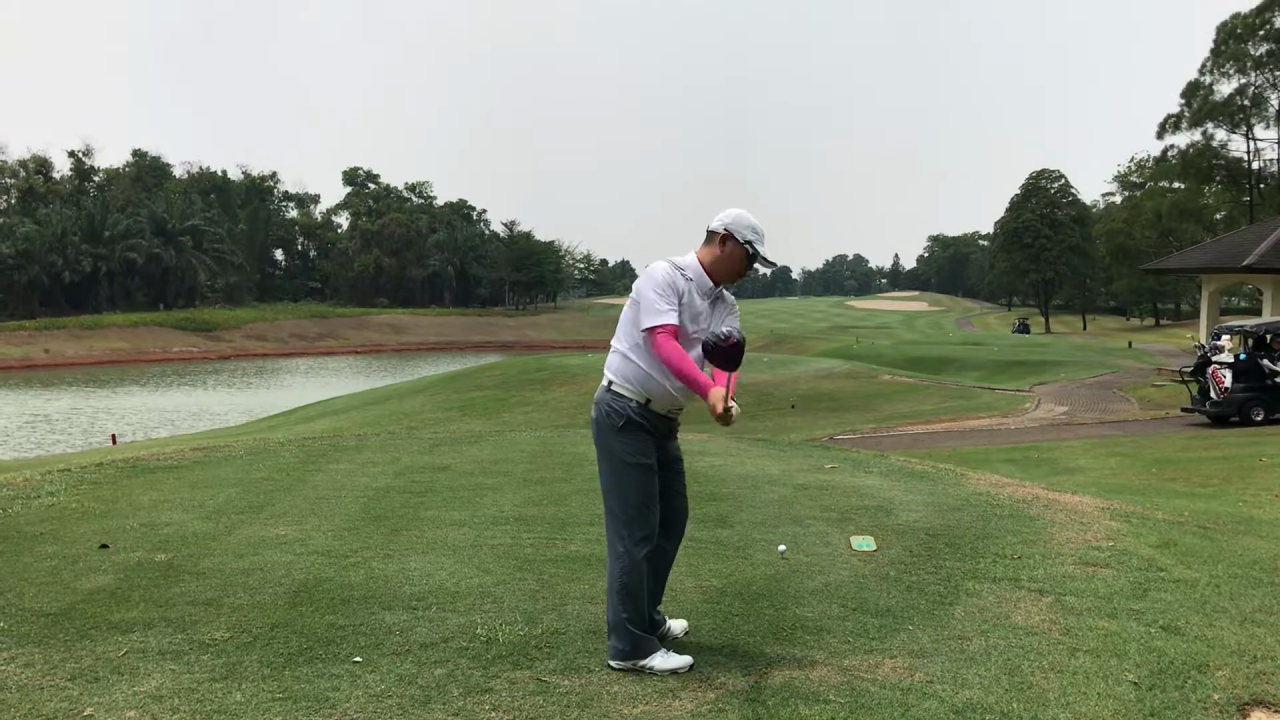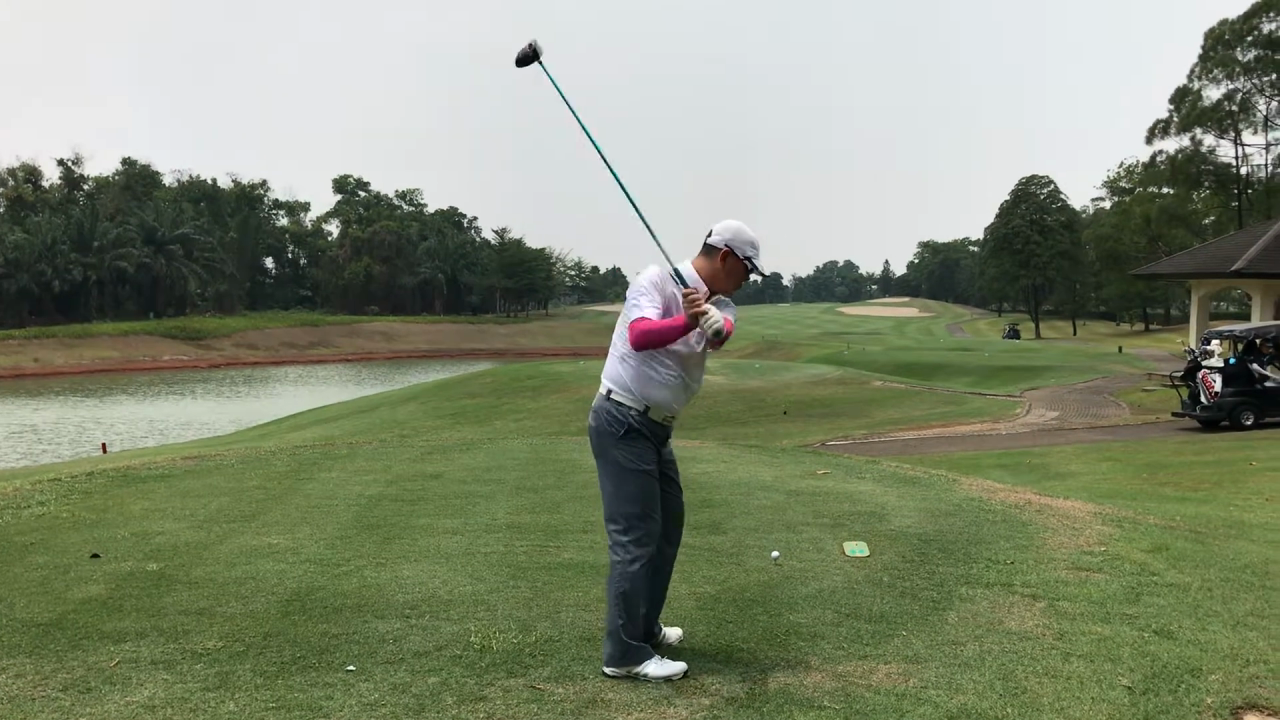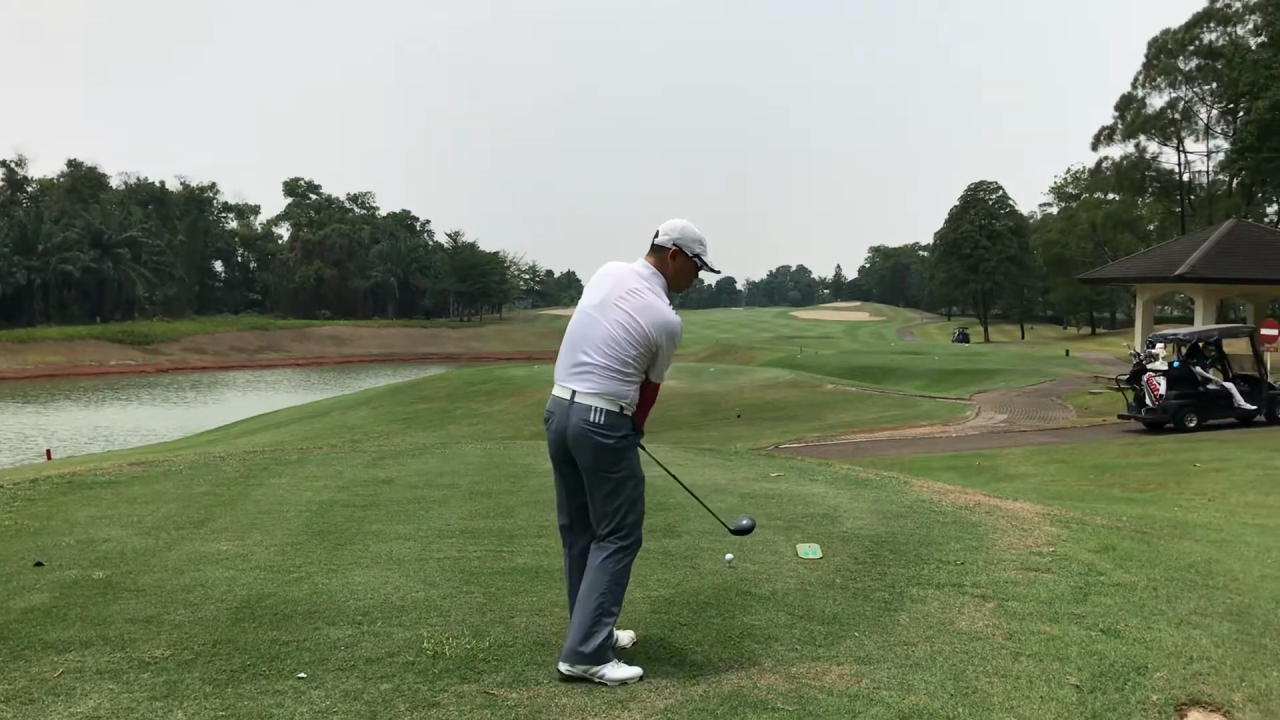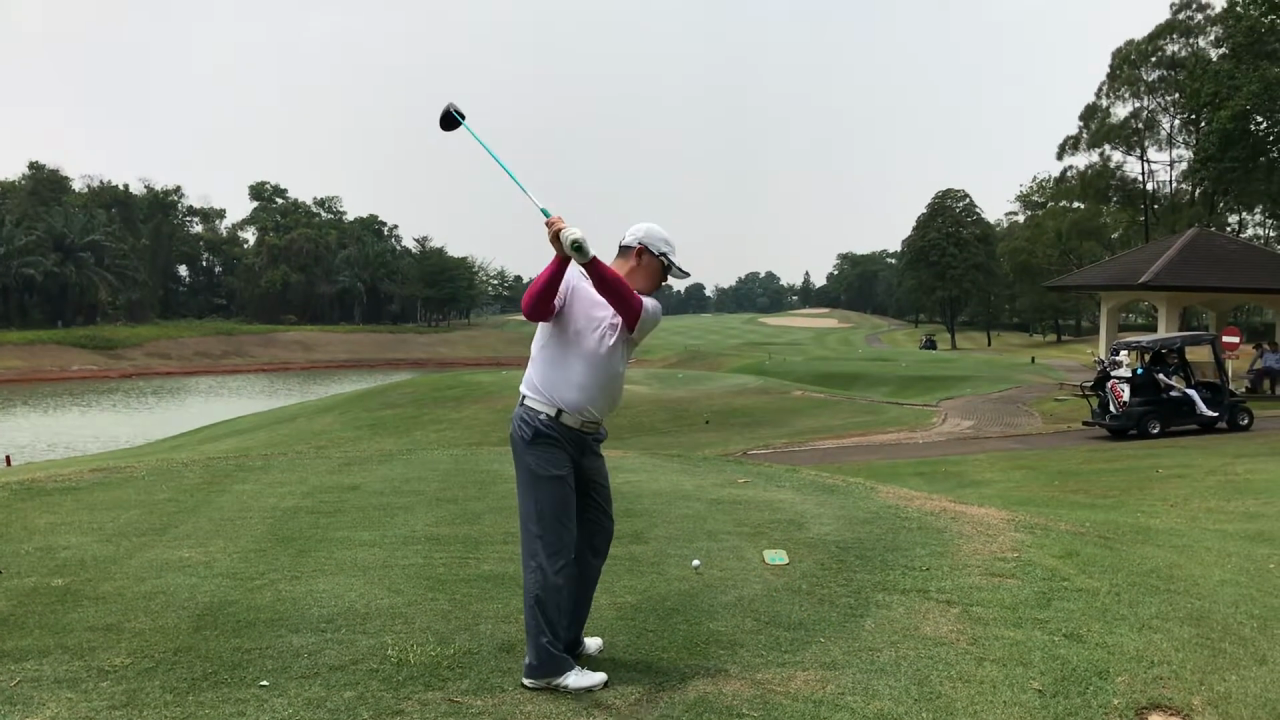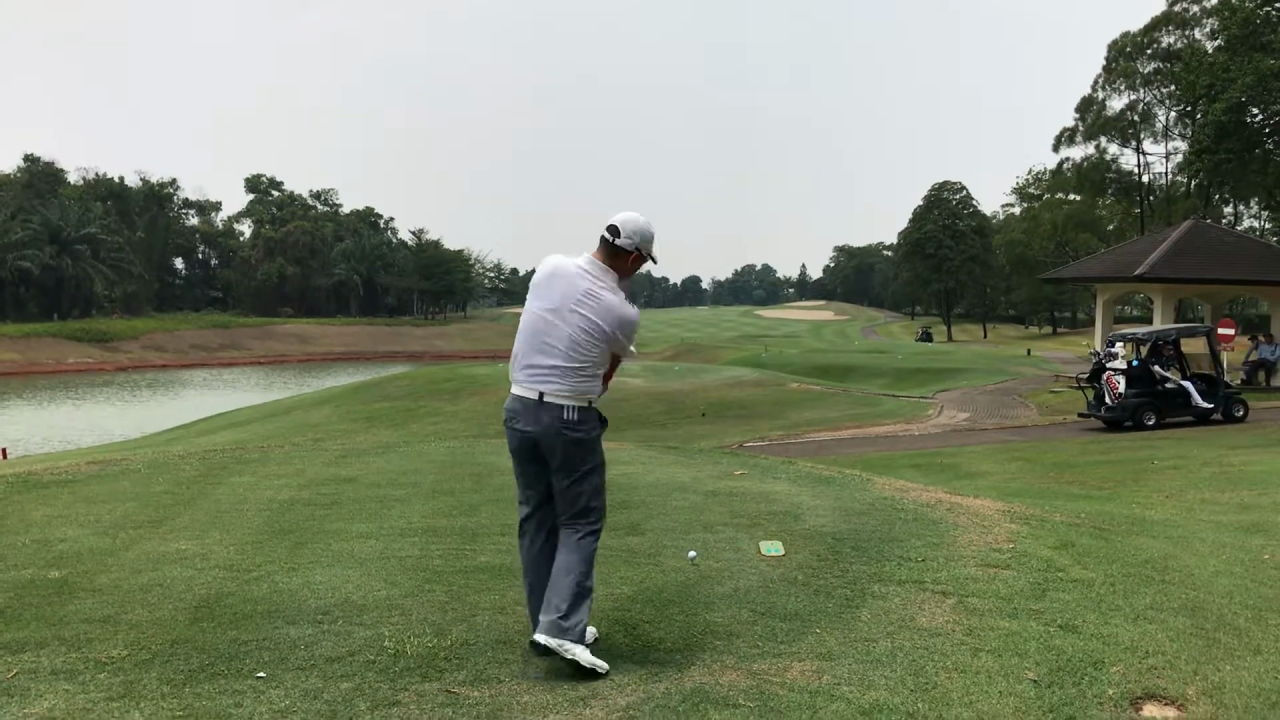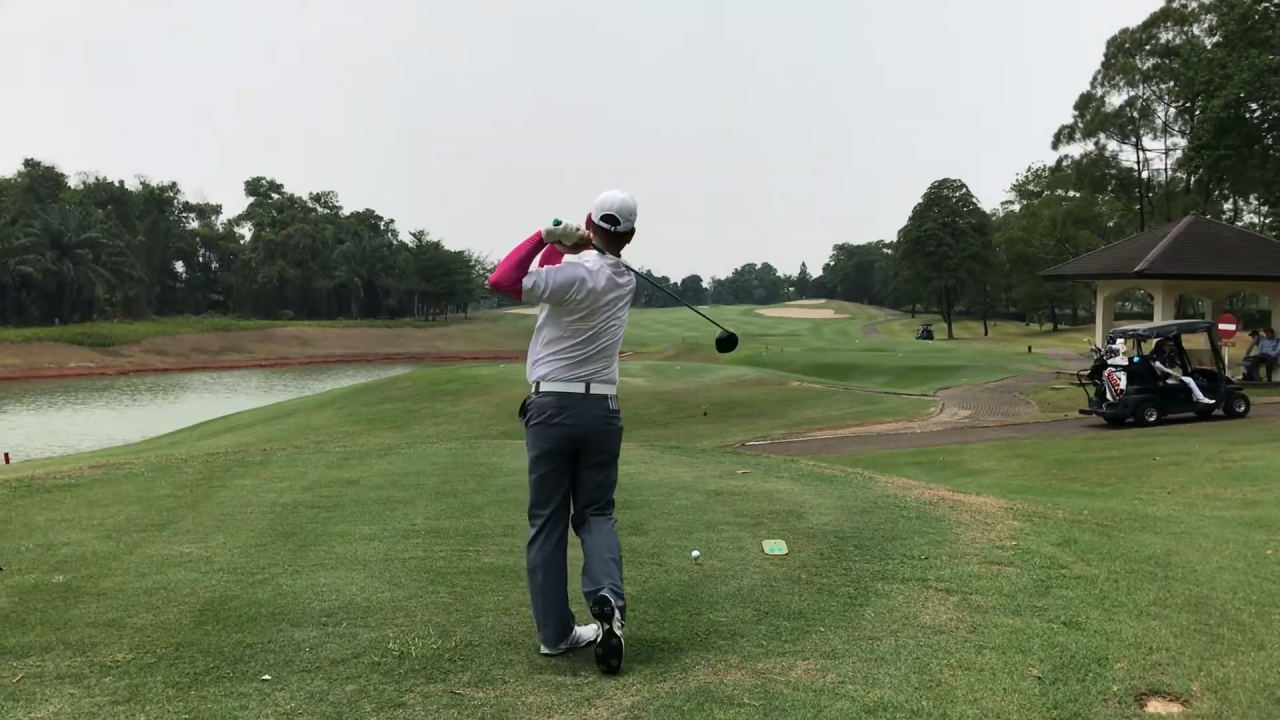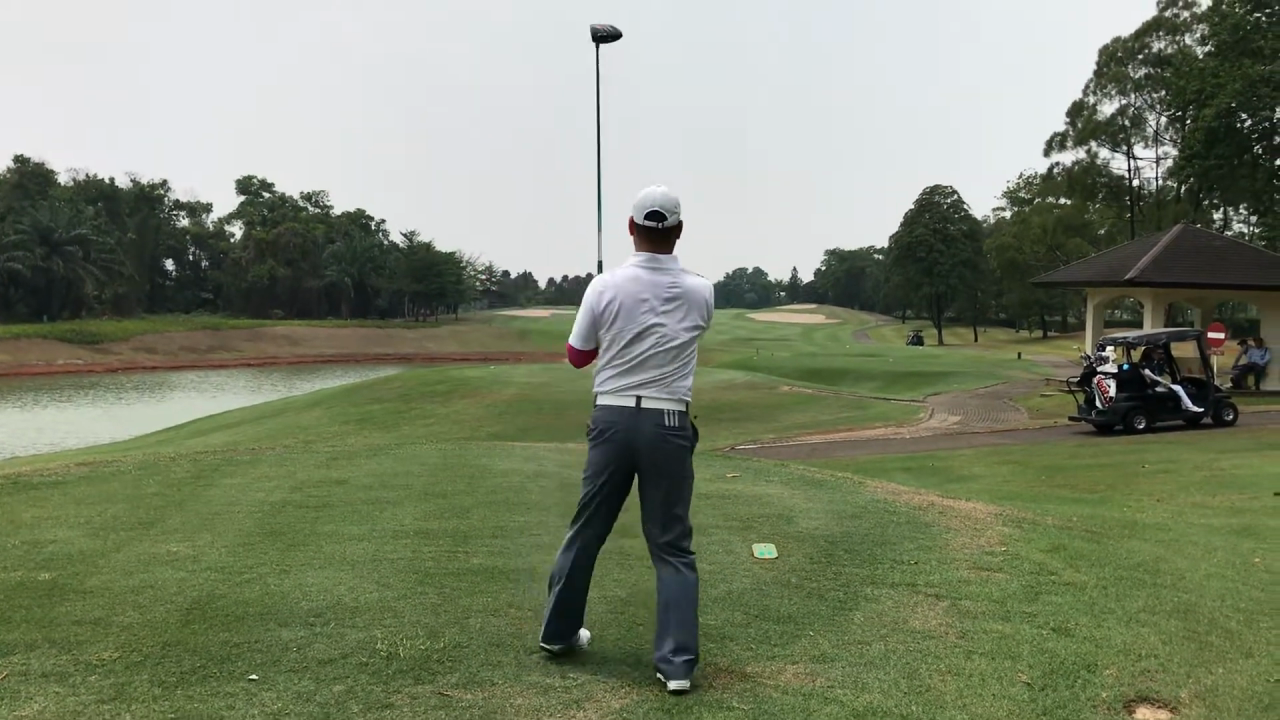
dt=0.7s
person 1, frame 1
left shoulder: (726, 304)
right shoulder: (664, 273)
right elbow: (665, 346)
left wrist: (724, 392)
right wrist: (705, 390)
left hip: (661, 420)
right hip: (624, 415)
left knee: (670, 520)
right knee: (634, 529)
left ankle: (644, 618)
right ankle: (630, 645)
person 1, frame 2
left shoulder: (720, 301)
right shoulder: (657, 281)
left elbow: (722, 329)
right elbow: (640, 337)
left wrist: (712, 323)
right wrist: (687, 320)
left hip: (653, 427)
right hip: (623, 423)
left knee: (665, 528)
right knee: (635, 536)
left ankle: (642, 627)
right ankle: (625, 652)
person 1, frame 3
left shoulder: (607, 274)
right shoulder: (665, 320)
right elbow: (648, 389)
right wrist: (634, 423)
left hip: (561, 412)
right hip: (603, 426)
left knee: (581, 532)
right knee: (617, 538)
left ankle: (590, 629)
right ankle: (584, 652)
person 1, frame 4
left shoulder: (646, 308)
right shoulder: (567, 279)
left elbow: (624, 304)
right elbow: (532, 308)
left wrist: (585, 255)
right wrist: (563, 257)
left hip: (586, 437)
right hip: (542, 430)
left knee: (593, 538)
right knee: (551, 546)
left ankle: (564, 639)
right ankle: (545, 663)
person 1, frame 5
left shoulder: (552, 268)
right shoulder: (624, 315)
left hip: (520, 410)
right hip: (570, 420)
left knee: (536, 520)
right knee: (580, 523)
left ankle: (549, 624)
right ankle: (559, 626)
person 1, frame 6
left shoulder: (576, 275)
right shoulder: (625, 278)
left elbow: (501, 280)
left wrist: (546, 234)
right wrist: (557, 243)
left hip: (552, 408)
right hip: (602, 409)
left knee: (547, 522)
right knee: (596, 513)
left ankle: (555, 632)
right ankle: (607, 598)
person 1, frame 7
left shoulder: (605, 286)
right shoulder: (701, 291)
left elbow: (577, 356)
left hip: (612, 421)
right hip: (668, 426)
left knee: (586, 530)
right knee: (671, 547)
left ankle: (558, 632)
right ankle: (675, 663)
